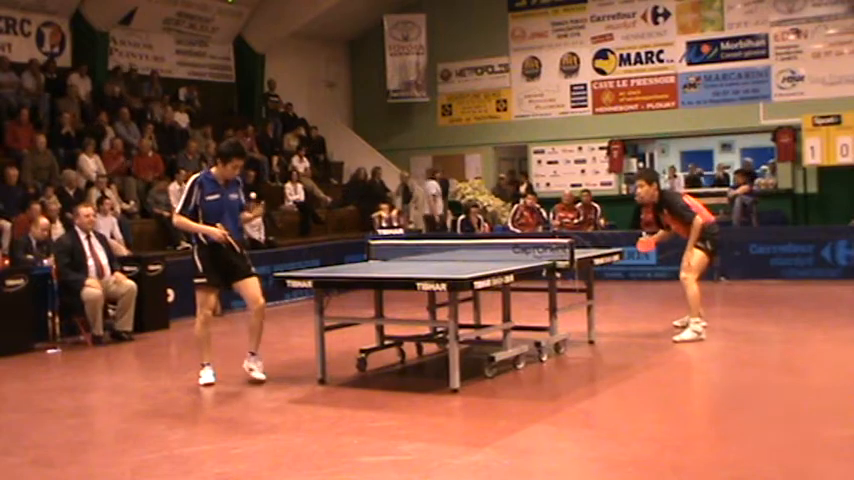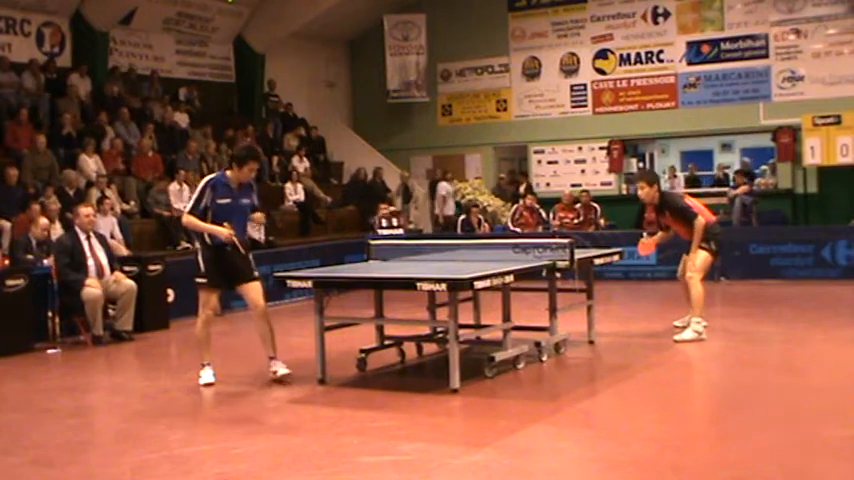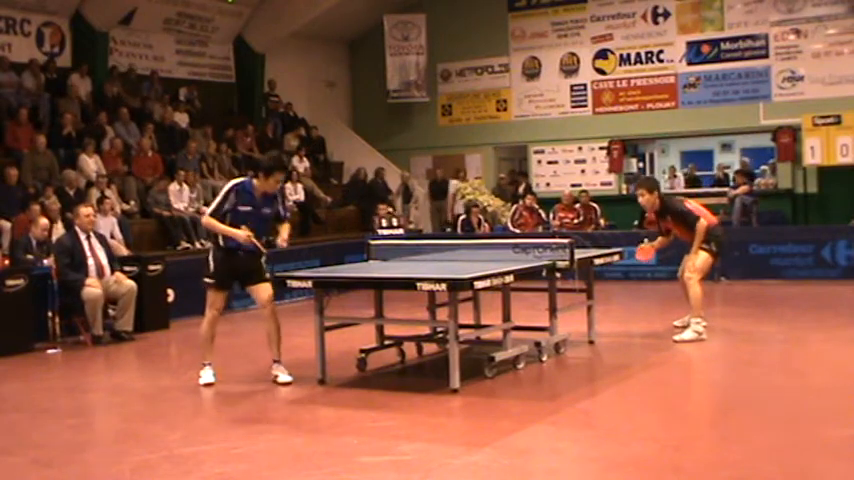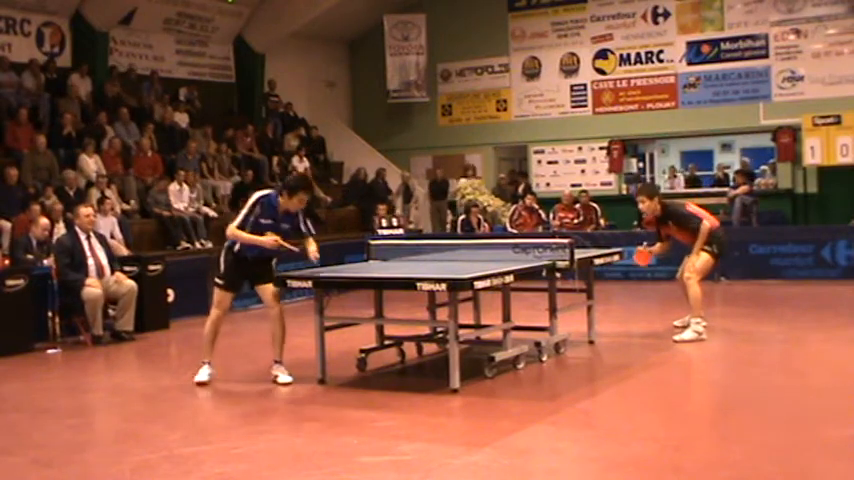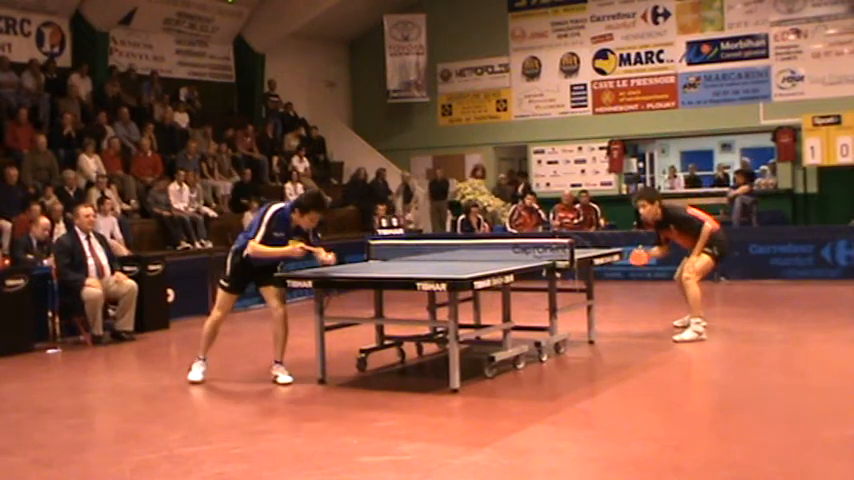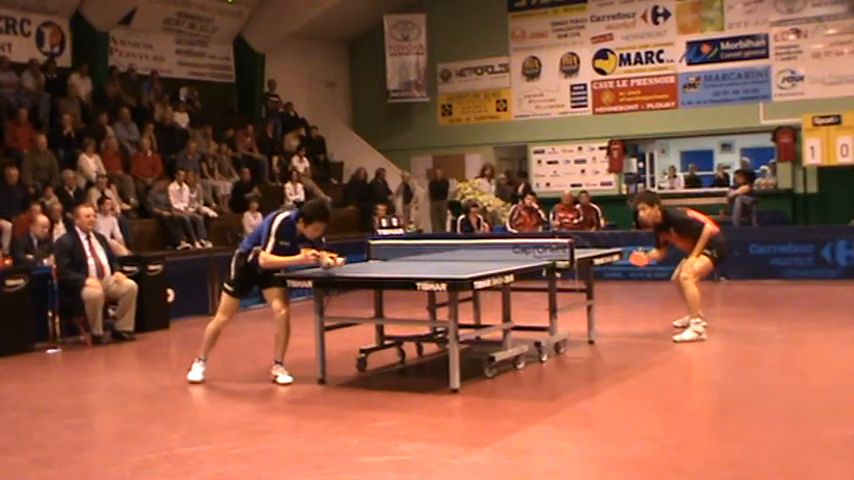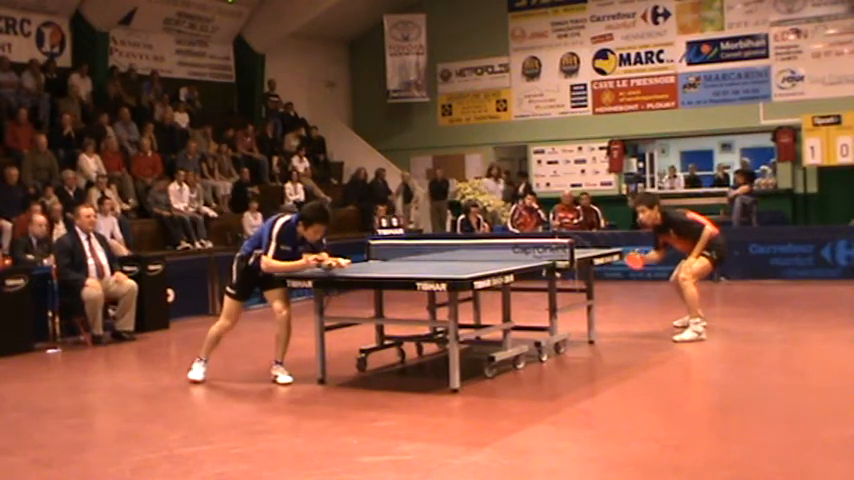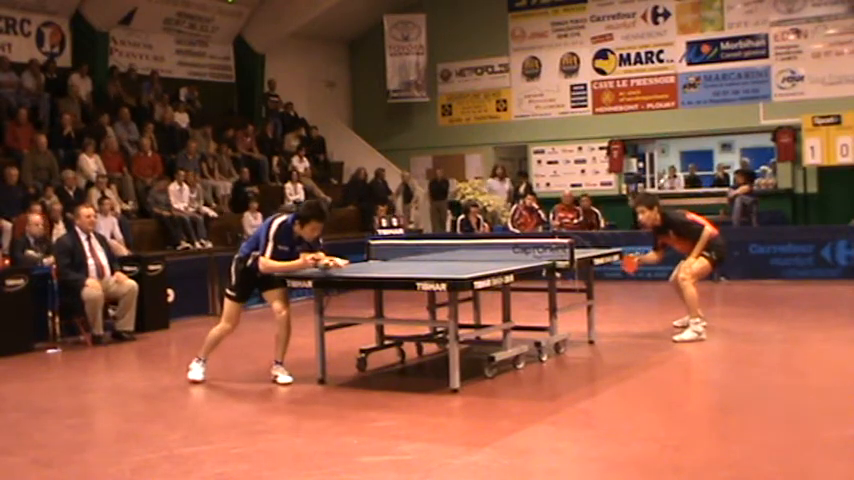
dt=0.2s
person 1, frame 1
left shoulder: (237, 184)
right shoulder: (198, 183)
right elbow: (178, 219)
left wrist: (252, 216)
right wrist: (207, 230)
left hip: (235, 250)
right hip: (208, 252)
left knee: (257, 303)
right knee: (205, 312)
left ankle: (252, 358)
right ankle: (206, 367)
person 1, frame 2
left shoulder: (249, 187)
right shoulder: (210, 184)
right elbow: (186, 218)
left wrist: (258, 217)
right wrist: (215, 229)
left hip: (239, 252)
right hip: (213, 253)
left knee: (260, 307)
right knee: (207, 313)
left ankle: (274, 361)
right ankle: (206, 367)
person 1, frame 3
left shoulder: (275, 196)
right shoulder: (235, 188)
left elbow: (283, 221)
right elbow: (206, 219)
left wrist: (283, 234)
right wrist: (233, 232)
left hip: (253, 255)
right hip: (225, 254)
left knee: (269, 306)
right knee: (213, 312)
left ankle: (277, 365)
right ankle: (207, 366)
person 1, frame 4
left shoulder: (296, 212)
right shoulder: (259, 200)
left elbow: (307, 237)
right elbow: (231, 232)
left wrist: (311, 249)
right wrist: (261, 240)
left hip: (263, 261)
right hip: (237, 257)
left knee: (276, 308)
right knee: (218, 312)
left ankle: (277, 366)
right ankle: (206, 365)
person 1, frame 5
left shoulder: (306, 223)
right shoulder: (273, 213)
left elbow: (314, 248)
right elbow: (253, 249)
left wrist: (324, 256)
right wrist: (287, 250)
left hip: (268, 265)
right hip: (243, 260)
left knee: (280, 311)
right knee: (219, 314)
left ankle: (278, 366)
right ankle: (200, 362)
person 1, frame 6
left shoulder: (312, 229)
right shoulder: (279, 221)
left elbow: (320, 253)
right elbow: (264, 260)
left wrist: (329, 260)
right wrist: (299, 259)
left hip: (272, 270)
right hip: (247, 262)
left knee: (282, 312)
right knee: (223, 318)
left ankle: (278, 366)
right ankle: (200, 362)
person 1, frame 7
left shoulder: (314, 230)
right shoulder: (280, 225)
left elbow: (320, 255)
right elbow: (266, 264)
left wrist: (332, 261)
right wrist: (302, 264)
left hip: (274, 270)
right hip: (248, 265)
left knee: (283, 313)
right knee: (227, 322)
left ankle: (278, 366)
right ankle: (201, 362)
person 1, frame 8
left shoulder: (311, 231)
right shoulder: (277, 226)
left elbow: (317, 255)
right elbow: (264, 265)
left wrist: (329, 261)
right wrist: (299, 264)
left hip: (273, 271)
right hip: (247, 266)
left knee: (283, 314)
right knee: (228, 324)
left ankle: (278, 367)
right ankle: (199, 361)
person 2, frame 1
left shoulder: (671, 199)
right shoulder: (657, 205)
left elbow: (697, 220)
right elbow: (667, 229)
left wrist: (688, 251)
right wrist: (652, 239)
left hip: (706, 235)
right hip: (696, 236)
left knee: (687, 276)
right knee: (685, 276)
left ankle: (696, 328)
right ankle: (696, 316)
person 2, frame 2
left shoulder: (672, 201)
right shoulder: (658, 207)
left elbow: (699, 221)
right elbow: (666, 231)
left wrist: (693, 252)
right wrist: (652, 241)
left hip: (708, 235)
right hip: (696, 237)
left knee: (692, 276)
right knee: (682, 275)
left ankle: (697, 327)
right ankle: (696, 316)
person 2, frame 3
left shoulder: (673, 206)
right shoulder: (659, 212)
left elbow: (702, 223)
right elbow: (666, 237)
left wrist: (693, 253)
right wrist: (651, 246)
left hip: (710, 237)
right hip: (697, 239)
left knee: (691, 276)
right knee: (683, 276)
left ankle: (697, 328)
right ankle: (696, 316)
person 2, frame 4
left shoulder: (675, 210)
right shoulder: (658, 218)
left elbow: (705, 225)
right elbow: (664, 244)
left wrist: (694, 254)
right wrist: (650, 251)
left hip: (712, 239)
right hip: (699, 242)
left knee: (690, 276)
right knee: (682, 277)
left ankle: (697, 328)
right ankle: (697, 316)
person 2, frame 5
left shoulder: (675, 214)
right shoulder: (658, 223)
left elbow: (707, 226)
right elbow: (662, 249)
left wrist: (694, 255)
right wrist: (646, 254)
left hip: (713, 242)
right hip: (699, 245)
left knee: (689, 276)
right knee: (680, 278)
left ankle: (697, 328)
right ankle: (696, 316)
person 2, frame 6
left shoulder: (675, 217)
right shoulder: (658, 225)
left elbow: (707, 228)
right elbow: (661, 252)
left wrist: (694, 256)
right wrist: (645, 256)
left hip: (713, 245)
right hip: (698, 247)
left knee: (687, 276)
right knee: (678, 279)
left ankle: (697, 328)
right ankle: (696, 316)
person 2, frame 7
left shoulder: (675, 218)
right shoulder: (658, 227)
left elbow: (707, 230)
right elbow: (659, 253)
left wrist: (693, 257)
right wrist: (643, 258)
left hip: (713, 247)
right hip: (698, 249)
left knee: (685, 277)
right knee: (676, 280)
left ankle: (697, 328)
right ankle: (696, 316)
person 2, frame 8
left shoulder: (674, 219)
right shoulder: (657, 228)
left elbow: (707, 230)
right elbow: (658, 255)
left wrist: (692, 257)
right wrist: (639, 259)
left hip: (712, 247)
right hip: (697, 250)
left knee: (685, 277)
right knee: (675, 280)
left ankle: (696, 327)
right ankle: (696, 316)
person 3, frame 1
left shoulder: (100, 237)
right shoulder: (64, 241)
left elbow: (112, 260)
right elbow: (63, 271)
left wrist: (116, 272)
right wrist: (85, 280)
left hip: (108, 280)
right hip: (84, 284)
left knee: (130, 286)
right knee: (95, 294)
left ankle: (120, 330)
right ankle: (97, 334)
person 3, frame 2
left shoulder: (100, 237)
right shoulder: (64, 241)
left elbow: (112, 259)
right elbow: (63, 272)
left wrist: (116, 271)
right wrist: (85, 280)
left hip: (108, 280)
right hip: (83, 284)
left knee: (130, 286)
right knee: (95, 294)
left ankle: (120, 329)
right ankle: (97, 334)
person 3, frame 3
left shoulder: (100, 237)
right shoulder: (65, 241)
left elbow: (112, 260)
right elbow: (63, 272)
left wrist: (117, 271)
right wrist: (85, 280)
left hip: (108, 280)
right hip: (83, 284)
left knee: (130, 286)
right knee: (95, 294)
left ankle: (120, 329)
right ankle: (97, 334)
person 3, frame 4
left shoulder: (100, 237)
right shoulder: (64, 241)
left elbow: (112, 260)
right elbow: (63, 272)
left wrist: (117, 272)
right wrist: (85, 280)
left hip: (108, 280)
right hip: (84, 284)
left knee: (130, 286)
right knee: (95, 294)
left ankle: (121, 329)
right ankle: (97, 334)
person 3, frame 5
left shoulder: (99, 237)
right shoulder: (64, 242)
left elbow: (112, 260)
right elbow: (63, 272)
left wrist: (117, 272)
right wrist: (85, 280)
left hip: (108, 280)
right hip: (84, 284)
left knee: (131, 286)
right knee: (95, 294)
left ankle: (121, 329)
right ankle: (97, 334)
person 3, frame 6
left shoulder: (100, 238)
right shoulder: (65, 242)
left elbow: (112, 260)
right elbow: (64, 272)
left wrist: (116, 271)
right wrist: (85, 280)
left hip: (108, 280)
right hip: (84, 284)
left knee: (130, 286)
right knee: (95, 294)
left ankle: (121, 329)
right ankle: (97, 334)
person 3, frame 7
left shoulder: (100, 238)
right shoulder: (65, 242)
left elbow: (112, 260)
right elbow: (63, 271)
left wrist: (117, 271)
right wrist: (85, 280)
left hip: (108, 280)
right hip: (84, 285)
left knee: (130, 286)
right knee: (95, 294)
left ankle: (122, 329)
right ankle: (97, 334)
person 3, frame 8
left shoulder: (100, 238)
right shoulder: (65, 242)
left elbow: (112, 260)
right elbow: (63, 271)
left wrist: (117, 271)
right wrist: (85, 280)
left hip: (108, 281)
right hip: (84, 284)
left knee: (131, 286)
right knee: (95, 294)
left ankle: (122, 329)
right ankle: (97, 334)
